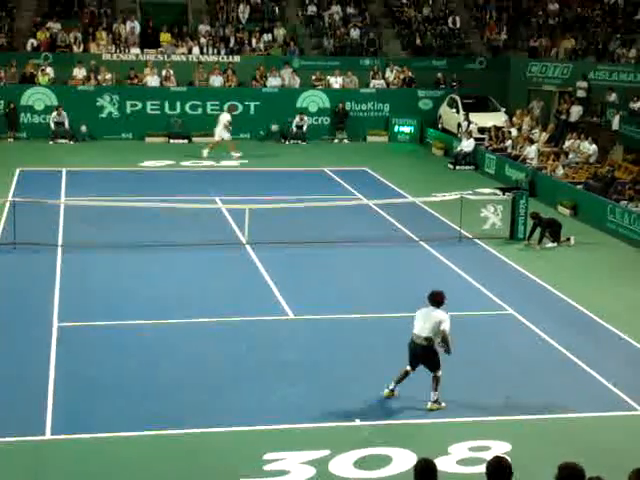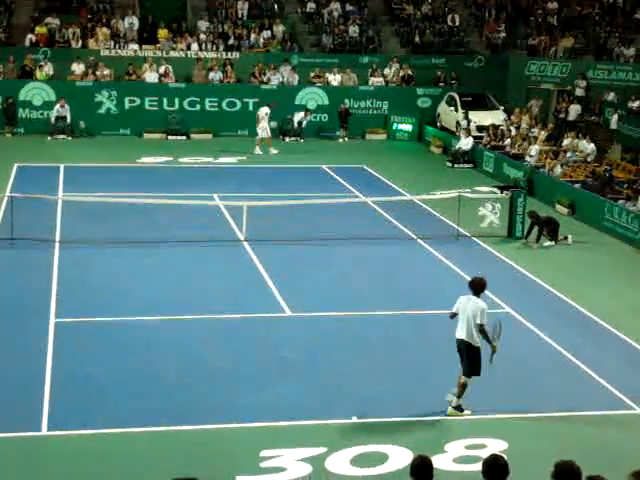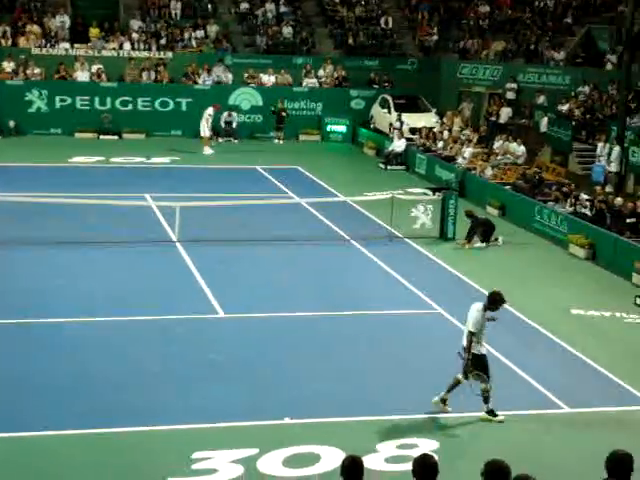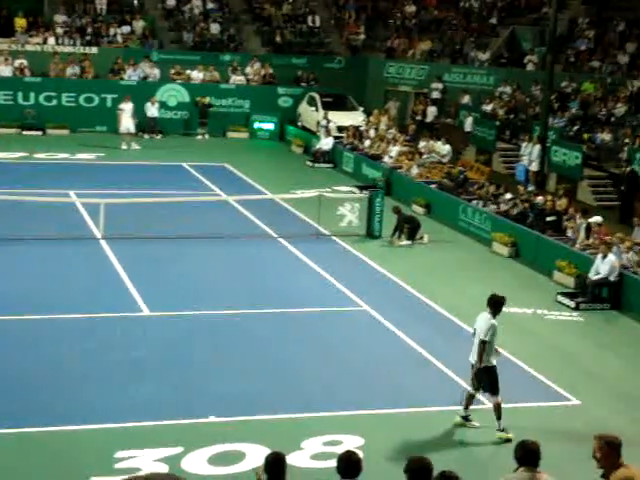
dt=1s
person 1, frame 1
left shoulder: (420, 312)
right shoulder: (444, 316)
right elbow: (444, 335)
right wrist: (448, 348)
left hip: (413, 343)
right hip: (426, 347)
left knee: (410, 367)
right knee: (436, 371)
left ankle: (390, 389)
right ankle: (433, 401)
person 1, frame 2
left shoulder: (462, 299)
right shoulder: (481, 306)
left elbow: (452, 315)
right elbow: (481, 329)
right wrist: (492, 344)
left hip: (460, 339)
right hip: (471, 342)
left knee: (467, 371)
right knee: (467, 375)
left ankle: (454, 395)
right ankle: (455, 406)
person 1, frame 3
left shoulder: (477, 305)
right shoulder: (478, 316)
right elbow: (470, 337)
left wrist: (488, 319)
right wrist: (468, 357)
left hip: (477, 348)
right hip: (476, 350)
left knee: (464, 375)
right knee: (485, 379)
left ankle: (442, 398)
right ankle: (488, 411)
person 1, frame 4
left shoulder: (482, 316)
right shoulder: (492, 324)
right elbow: (481, 345)
right wrist: (478, 366)
left hip: (476, 360)
right hip: (485, 363)
left knee: (475, 388)
right knee: (495, 395)
left ankle: (463, 416)
right ankle: (500, 429)
